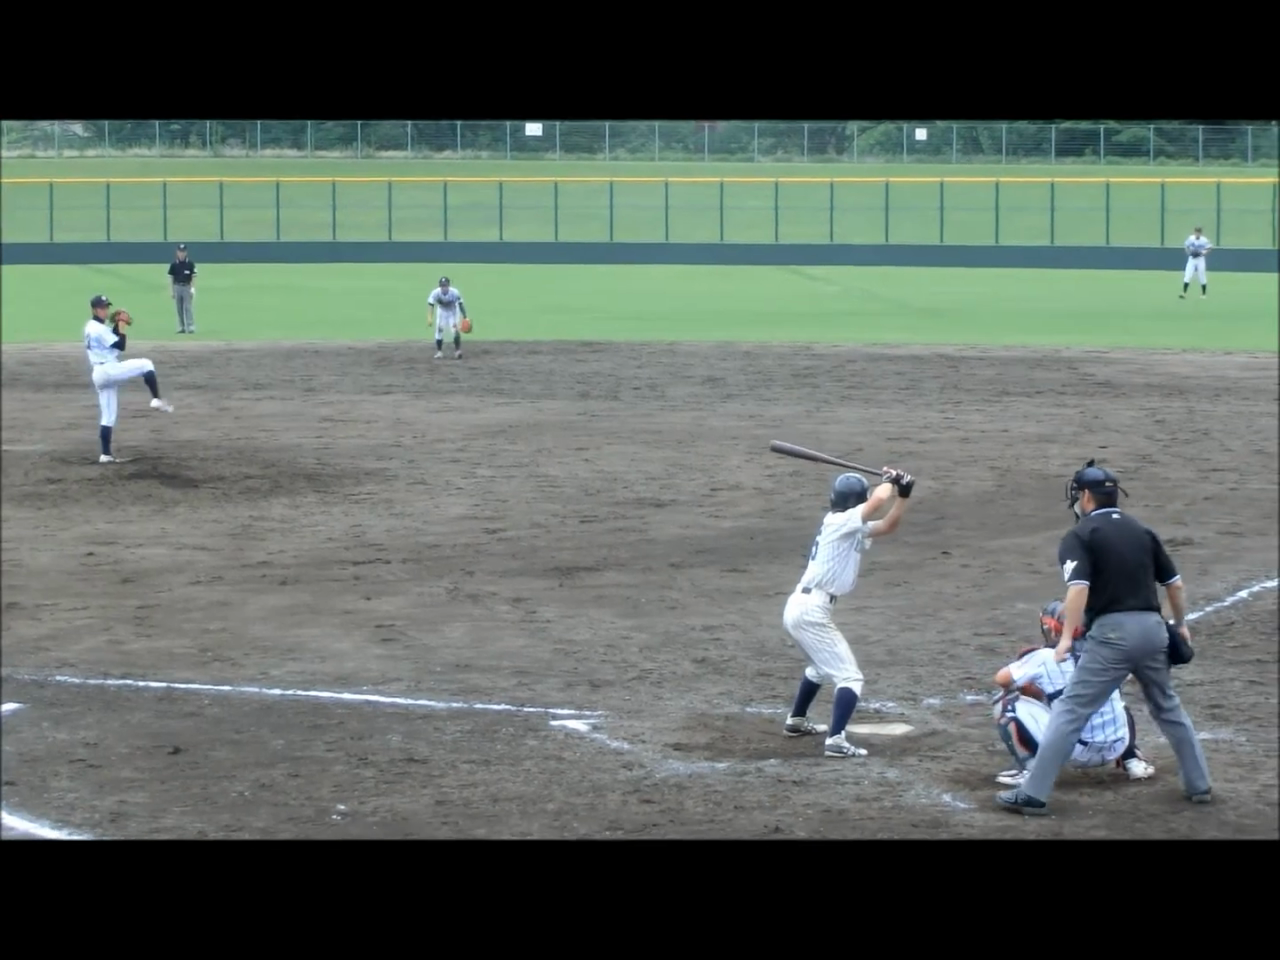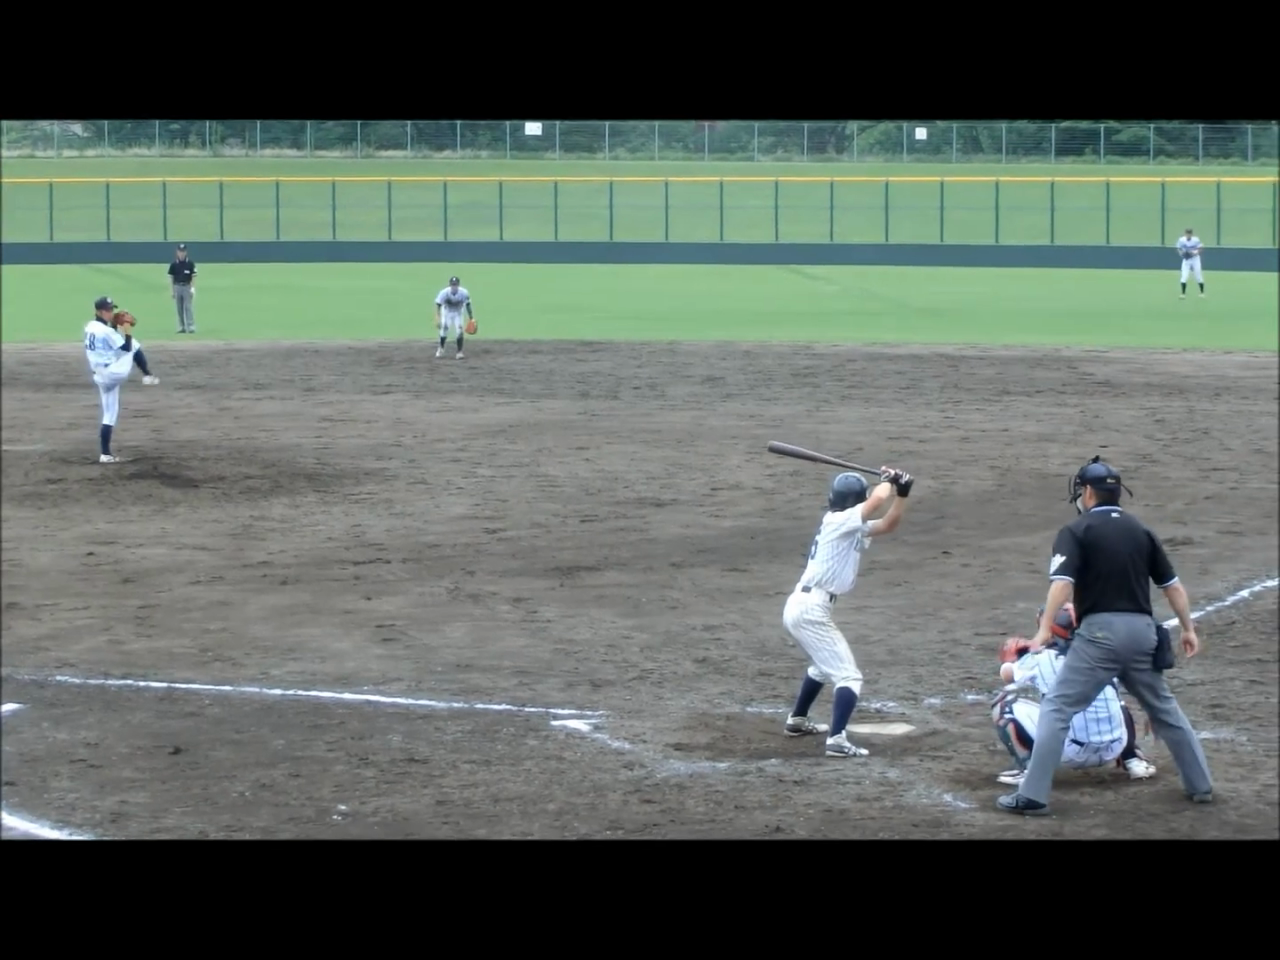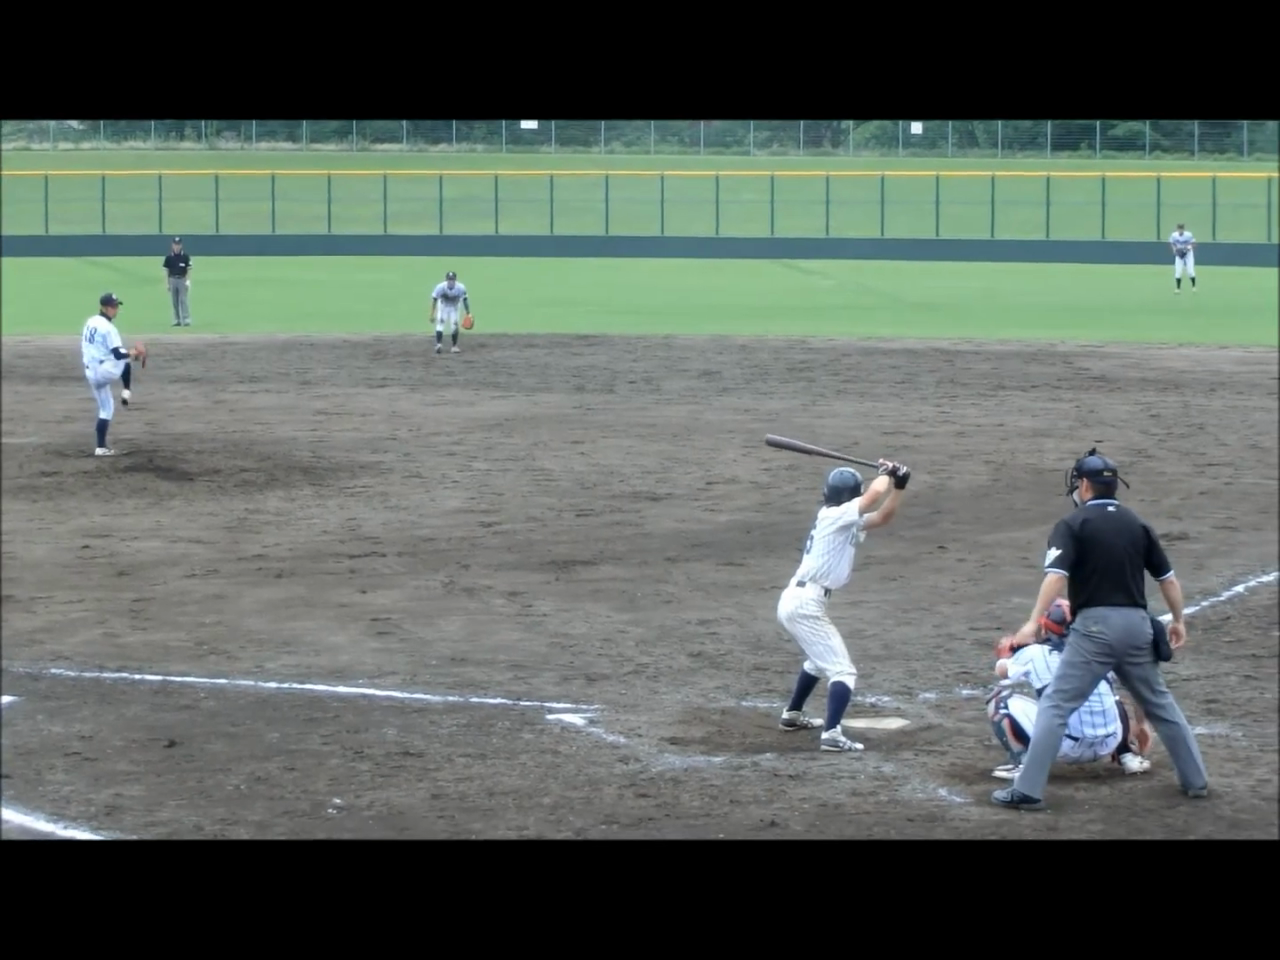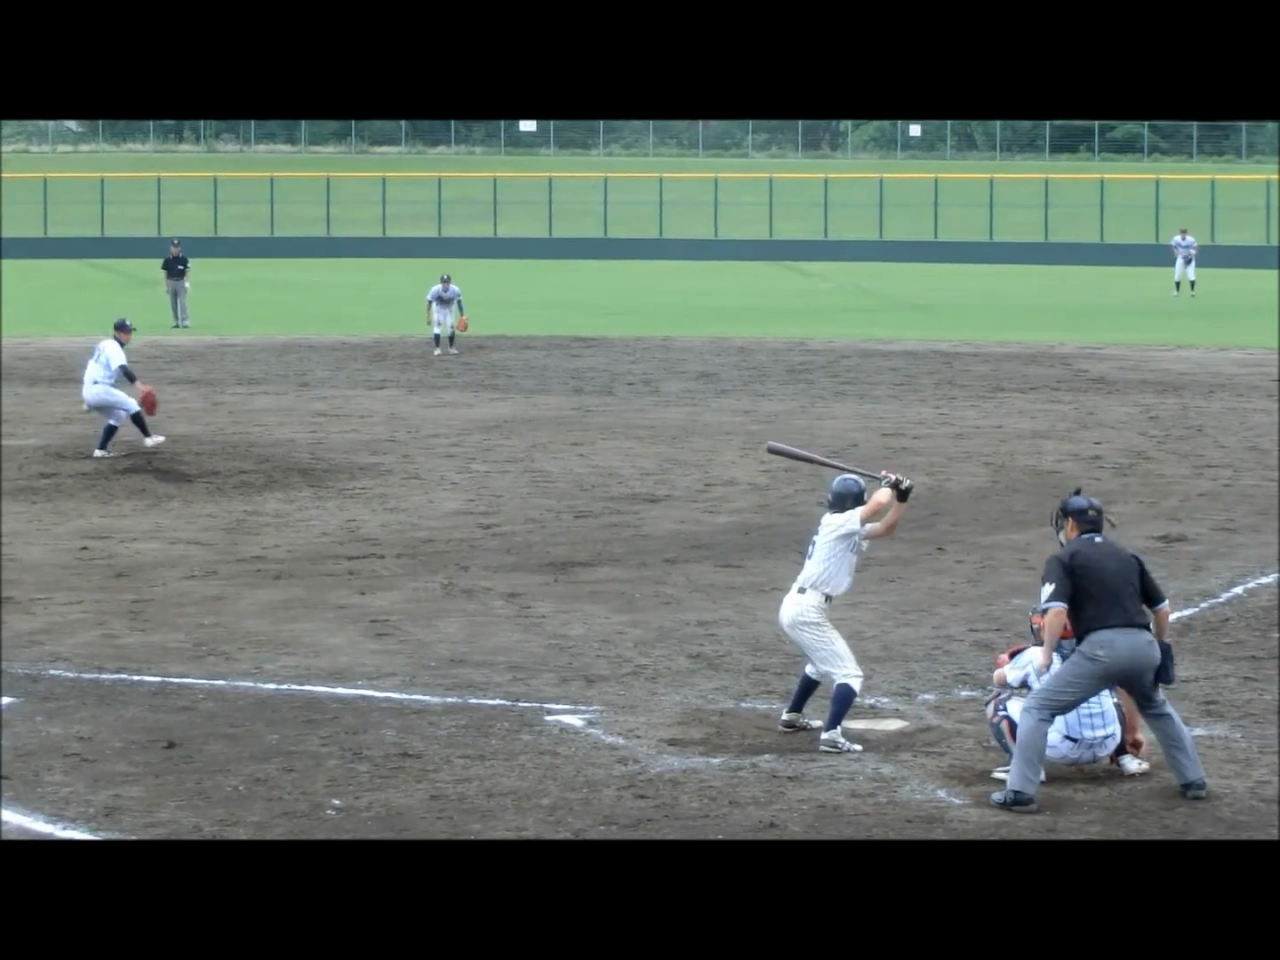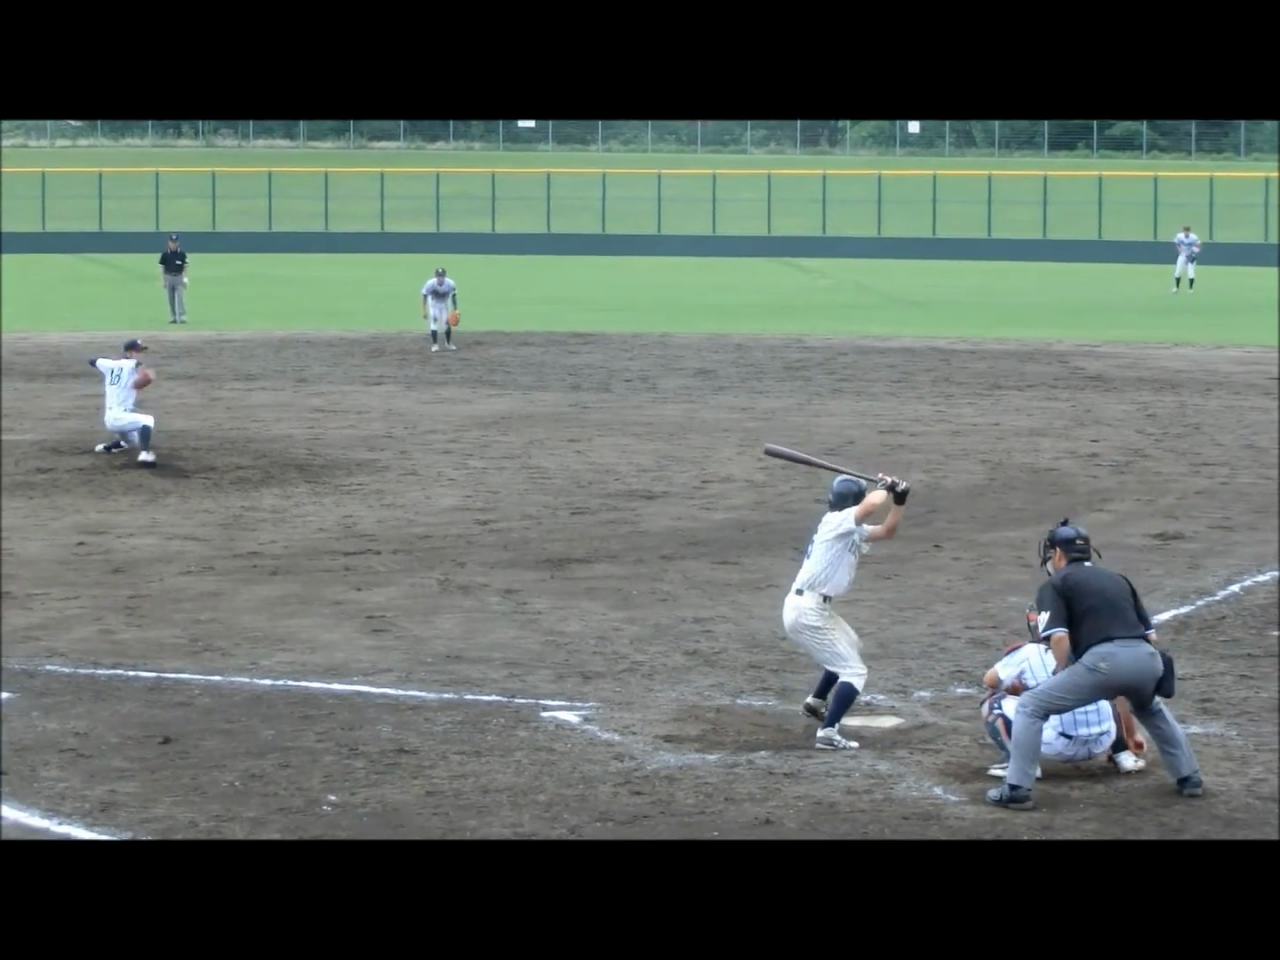
dt=0.3s
person 1, frame 1
left shoulder: (1079, 535)
right shoulder: (1143, 531)
left elbow: (1078, 589)
right elbow: (1175, 584)
left wrist: (1067, 636)
right wrist: (1179, 624)
left hip: (1112, 633)
right hip: (1153, 629)
left knee: (1070, 711)
right knee: (1168, 708)
left ankle: (1033, 794)
right ankle: (1199, 784)
person 1, frame 2
left shoulder: (1076, 531)
right shoulder: (1142, 532)
left elbow: (1062, 583)
right elbow: (1173, 586)
left wrist: (1044, 629)
right wrist: (1188, 629)
left hip: (1100, 632)
right hip: (1142, 631)
left knee: (1057, 709)
right knee: (1164, 710)
left ankle: (1033, 795)
right ankle: (1200, 785)
person 1, frame 3
left shoulder: (1072, 524)
right shoulder: (1139, 525)
left elbow: (1056, 576)
right elbow: (1168, 579)
left wrist: (1033, 621)
right wrist: (1178, 620)
left hip: (1095, 627)
right hip: (1137, 625)
left knee: (1055, 706)
right knee: (1160, 704)
left ankle: (1027, 791)
right ankle: (1195, 780)
person 1, frame 4
left shoulder: (1062, 558)
right shoulder: (1127, 556)
left elbow: (1056, 611)
right elbow: (1161, 609)
left wrist: (1046, 653)
right wrist: (1155, 646)
left hip: (1100, 648)
right hip: (1143, 646)
left knee: (1037, 708)
right knee: (1157, 709)
left ankle: (1020, 791)
right ankle: (1193, 780)
person 1, frame 5
left shoulder: (1055, 584)
right shoulder: (1118, 579)
left elbow: (1059, 638)
left wrist: (1062, 675)
left hip: (1103, 660)
right hip: (1147, 660)
left knee: (1030, 706)
right knee: (1150, 709)
left ankle: (1016, 789)
right ankle: (1189, 777)
person 2, frame 1
left shoulder: (852, 527)
right shoulder: (840, 522)
left elbow: (887, 526)
right elbow: (878, 500)
left wrist: (903, 494)
right wrist: (888, 480)
left hip: (800, 607)
right hip: (811, 611)
left knee: (822, 666)
right knee: (850, 676)
left ankle: (796, 720)
right ankle: (836, 740)
person 2, frame 2
left shoulder: (852, 526)
right shoulder: (840, 521)
left elbow: (887, 525)
right elbow: (878, 499)
left wrist: (902, 493)
right wrist: (887, 479)
left hip: (801, 606)
right hip: (811, 610)
left knee: (824, 665)
right knee: (849, 676)
left ankle: (797, 720)
right ankle: (837, 739)
person 2, frame 3
left shoulder: (845, 520)
right shoulder: (836, 516)
left elbow: (882, 517)
right elbow: (875, 493)
left wrist: (899, 485)
right wrist: (886, 472)
left hip: (795, 601)
right hip: (805, 604)
left knee: (820, 659)
right knee: (842, 670)
left ankle: (792, 714)
right ankle: (832, 734)
person 2, frame 4
left shoulder: (848, 528)
right shoulder: (838, 522)
left elbow: (885, 528)
right elbow: (877, 504)
left wrist: (901, 497)
right wrist: (888, 484)
left hip: (798, 606)
right hip: (807, 610)
left knee: (822, 662)
right knee: (849, 673)
left ankle: (792, 716)
right ankle: (831, 735)
person 2, frame 5
left shoulder: (852, 529)
right shoulder: (837, 522)
left elbow: (886, 531)
right elbow: (871, 504)
left wrist: (899, 500)
right wrist: (884, 487)
left hip: (807, 607)
right hip: (807, 611)
left knee: (849, 646)
right knee: (854, 671)
left ankle: (817, 701)
right ankle: (828, 732)
